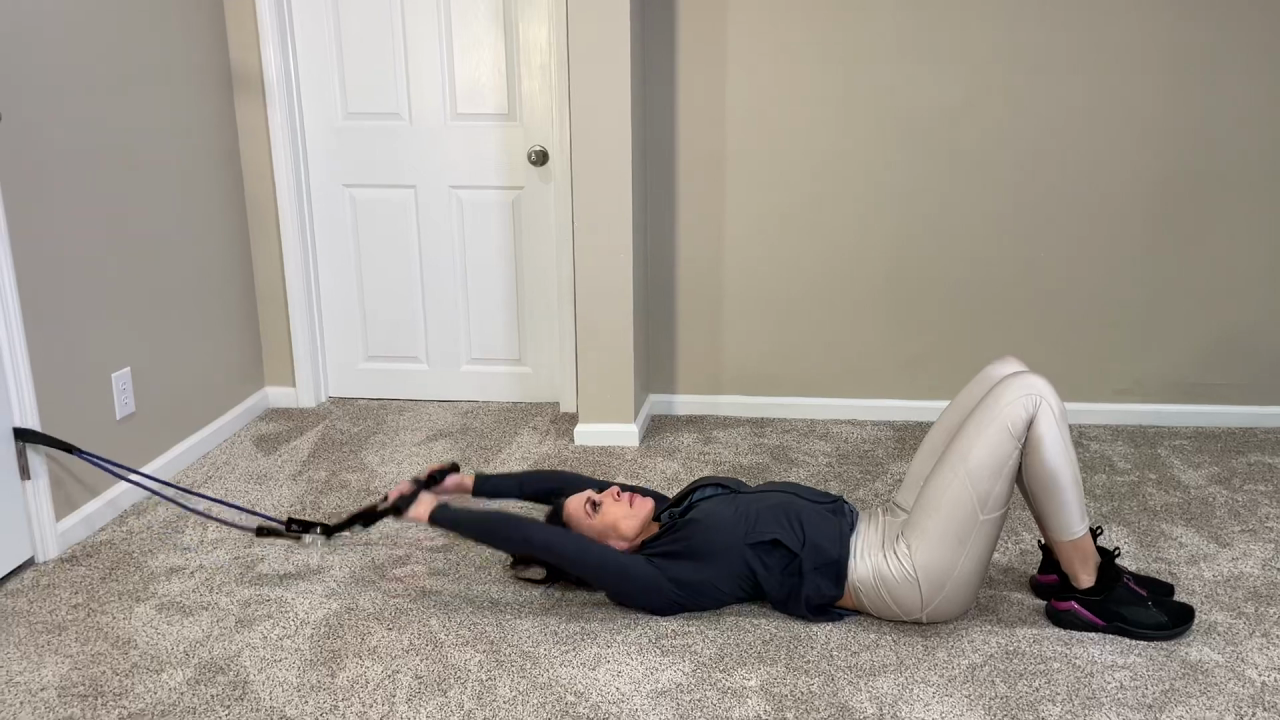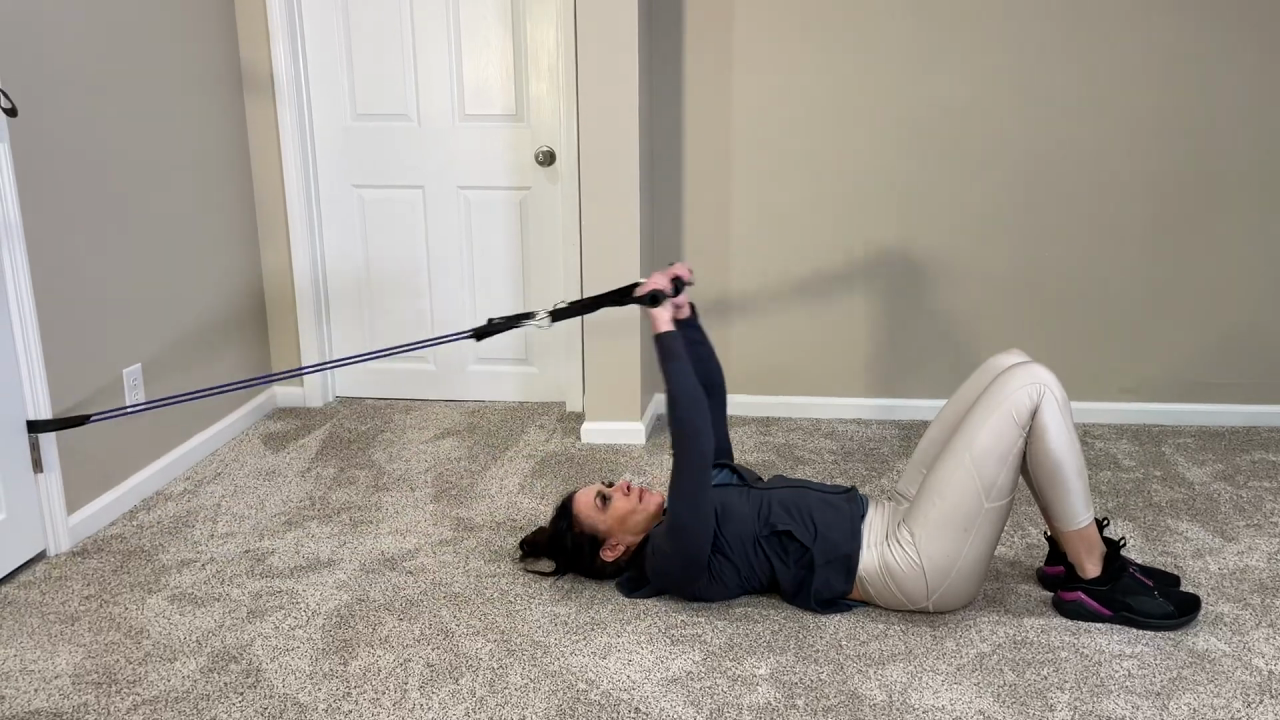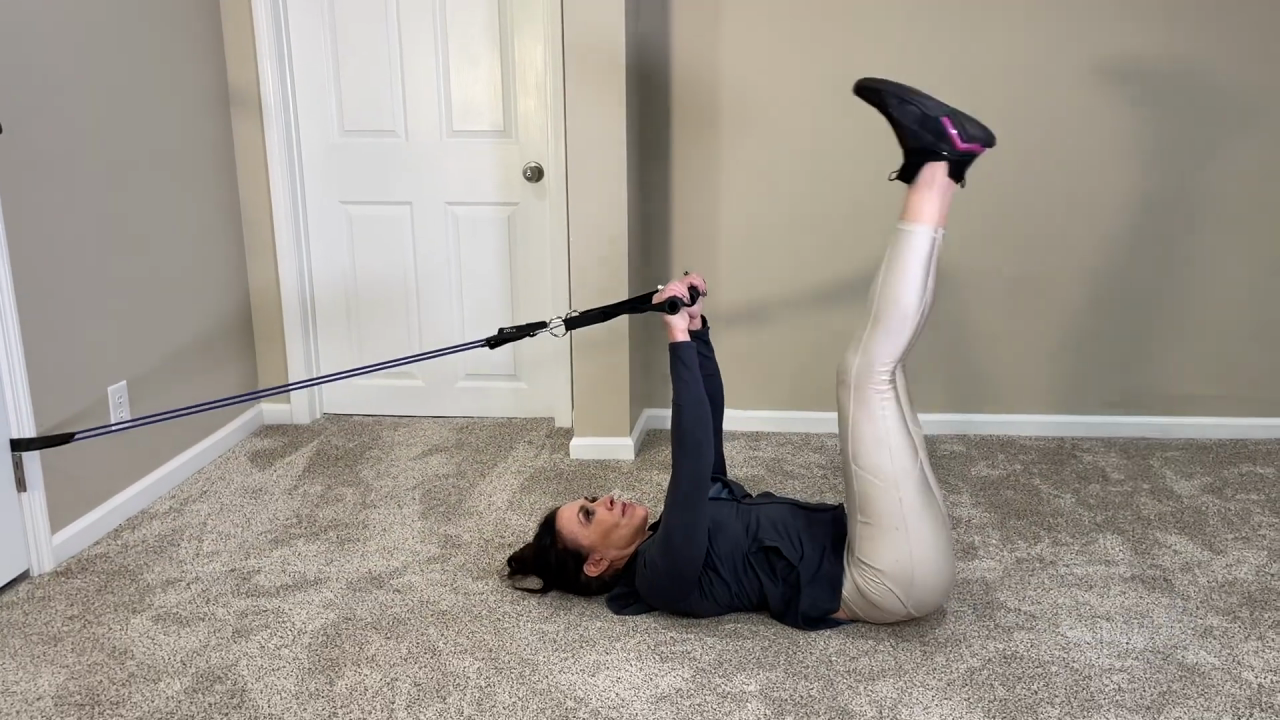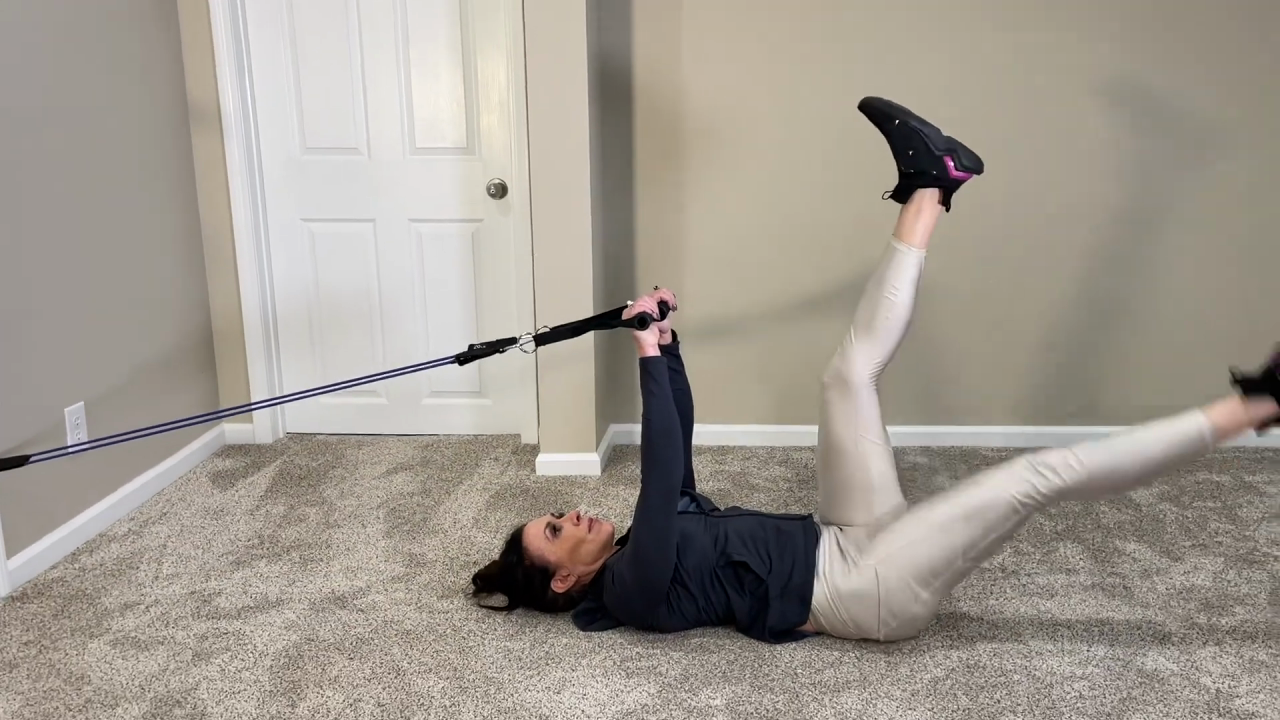
dt=1s
person 1, frame 1
left shoulder: (673, 516)
right shoulder: (660, 577)
left elbow: (567, 480)
right elbow: (552, 544)
left wrist: (468, 484)
right wrist: (449, 510)
left hip: (883, 529)
right hip: (911, 578)
left knee: (1007, 376)
right knee: (1026, 398)
left ankle: (1069, 561)
right ankle: (1090, 589)
person 1, frame 2
left shoulder: (688, 515)
right shoulder: (675, 560)
left elbow: (709, 405)
right elbow: (693, 445)
left wrist: (683, 318)
right wrist: (663, 336)
left hip: (891, 520)
right hip: (915, 567)
left knee: (1012, 368)
right knee: (1030, 389)
left ankle: (1072, 552)
right ankle: (1095, 577)
person 1, frame 3
left shoulder: (675, 536)
right shoulder: (666, 574)
left elbow: (706, 434)
right elbow: (693, 462)
left wrist: (695, 329)
right wrist: (679, 345)
right hip: (899, 579)
left knee: (878, 362)
right knee: (867, 369)
left ankle: (938, 171)
right ankle: (935, 163)
person 1, frame 4
left shoulder: (642, 551)
right shoulder: (631, 589)
left elbow: (675, 451)
right elbow: (661, 475)
left wrist: (664, 344)
right wrist: (648, 363)
left hip: (841, 545)
right hip: (863, 593)
left knee: (850, 371)
right knee: (1038, 471)
left ankle: (926, 191)
